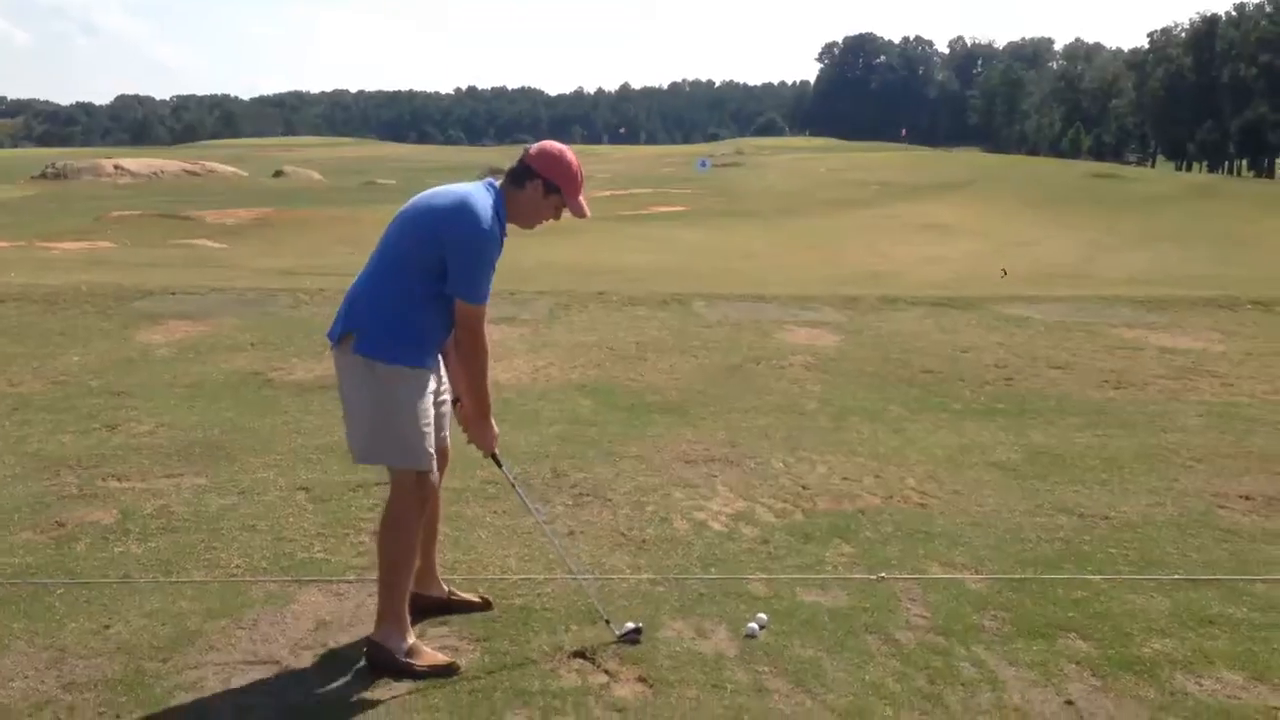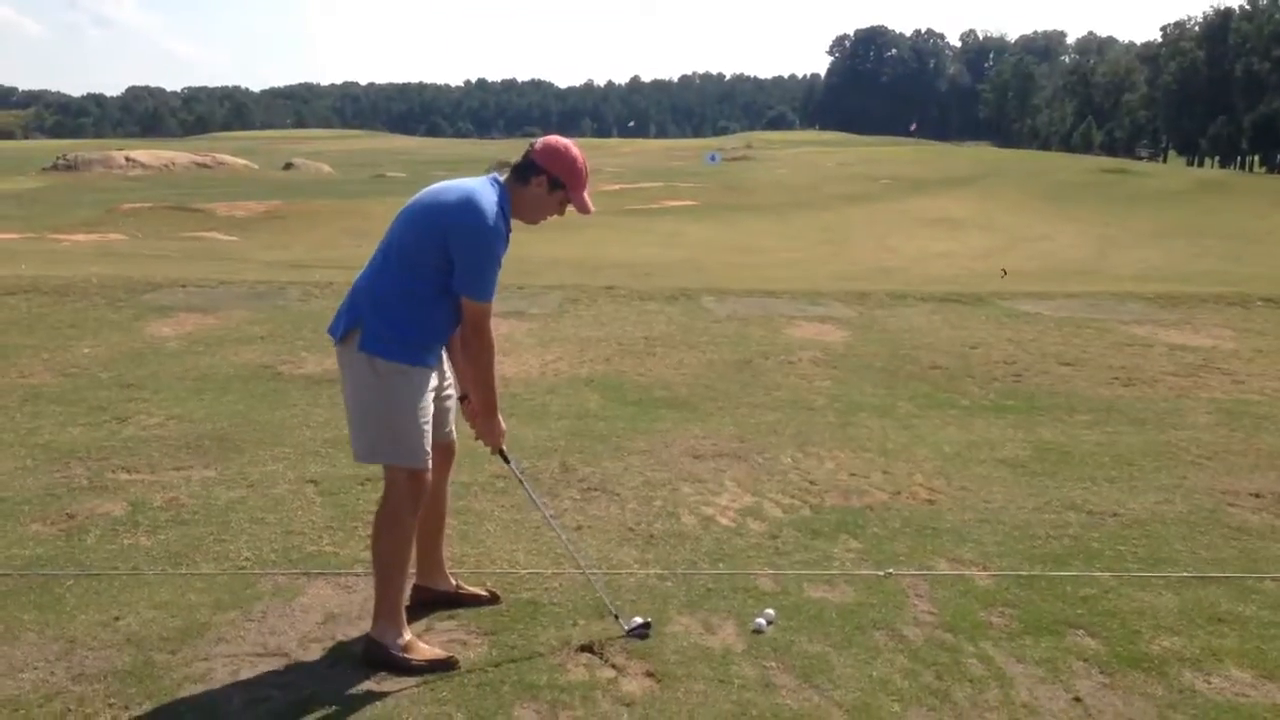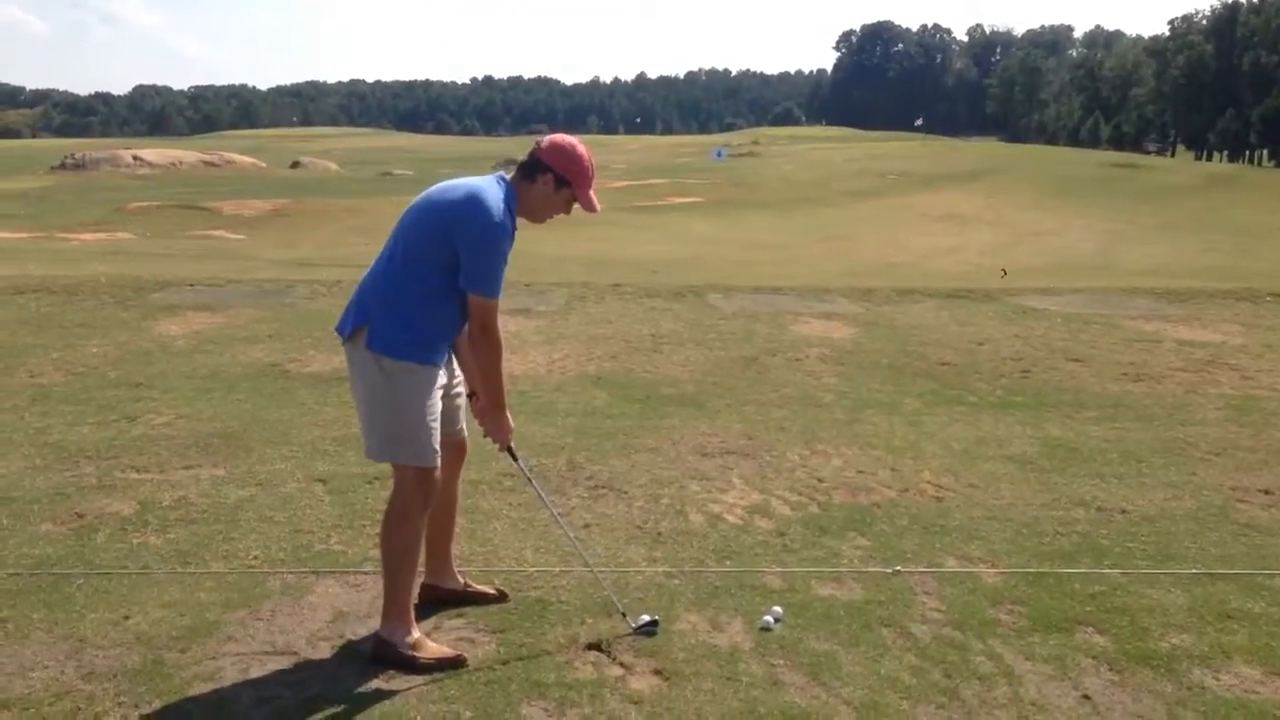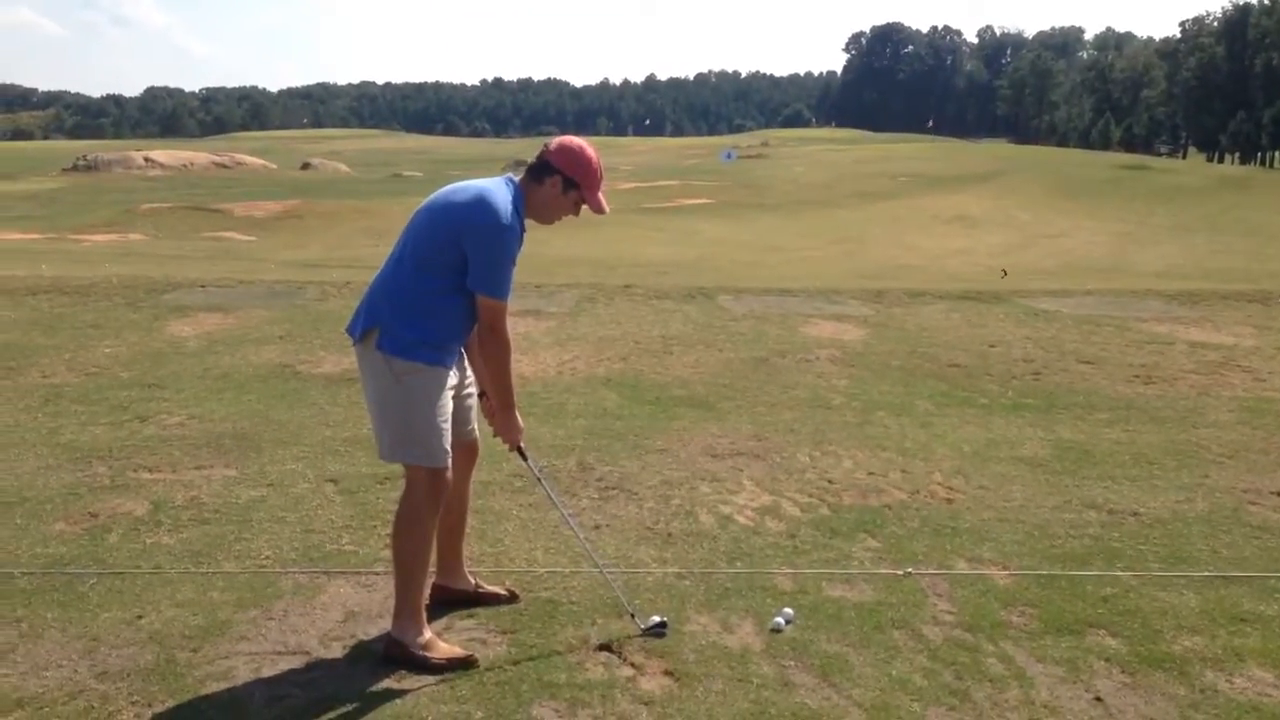
dt=0.5s
person 1, frame 1
left shoulder: (471, 204)
right shoulder: (477, 223)
left elbow: (449, 322)
right elbow: (470, 334)
left wrist: (460, 397)
right wrist: (481, 416)
left hip: (410, 346)
right hip: (382, 350)
left knee: (431, 464)
right knee: (414, 481)
left ankle: (425, 586)
right ankle: (390, 634)
person 1, frame 2
left shoulder: (476, 200)
right shoulder: (483, 219)
left elbow: (454, 316)
right elbow: (477, 331)
left wrist: (468, 393)
right wrist: (489, 413)
left hip: (414, 342)
right hip: (385, 347)
left knee: (438, 457)
right knee: (409, 479)
left ankle: (431, 580)
right ankle: (386, 632)
person 1, frame 3
left shoulder: (482, 199)
right shoulder: (489, 216)
left elbow: (460, 314)
right elbow: (484, 328)
left wrist: (476, 391)
right wrist: (497, 410)
left hip: (424, 342)
right hip: (392, 346)
left knee: (450, 454)
right knee: (418, 478)
left ankle: (440, 578)
right ankle: (395, 631)
person 1, frame 4
left shoulder: (493, 201)
right shoulder: (497, 218)
left elbow: (472, 316)
right elbow: (493, 329)
left wrist: (487, 391)
right wrist: (507, 410)
left hip: (434, 343)
right hip: (402, 347)
left knee: (461, 455)
right knee: (430, 478)
left ankle: (451, 578)
right ankle: (407, 630)
